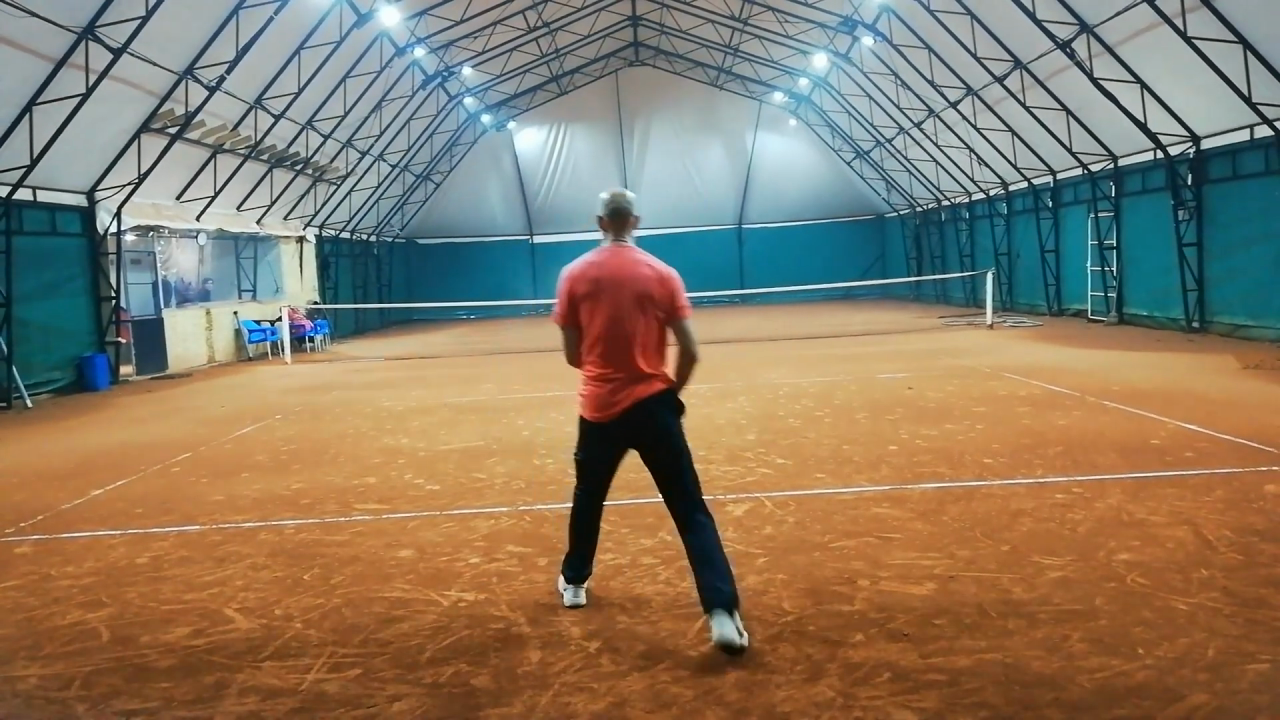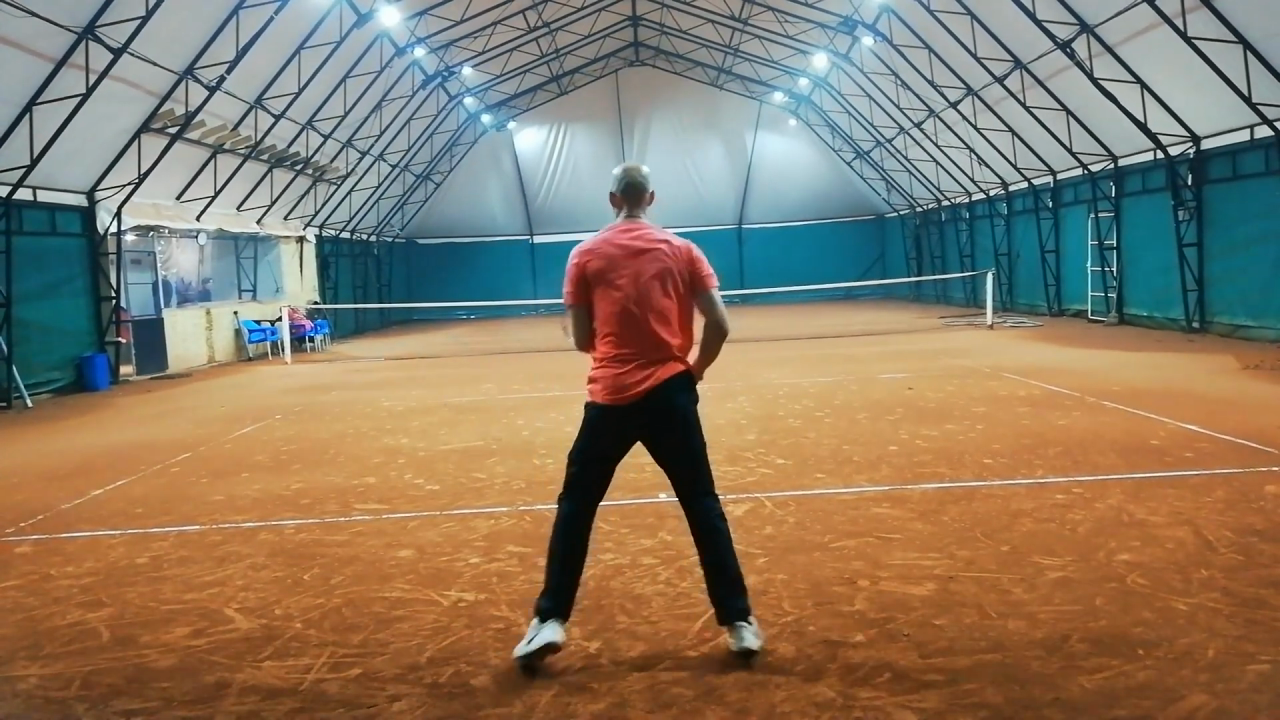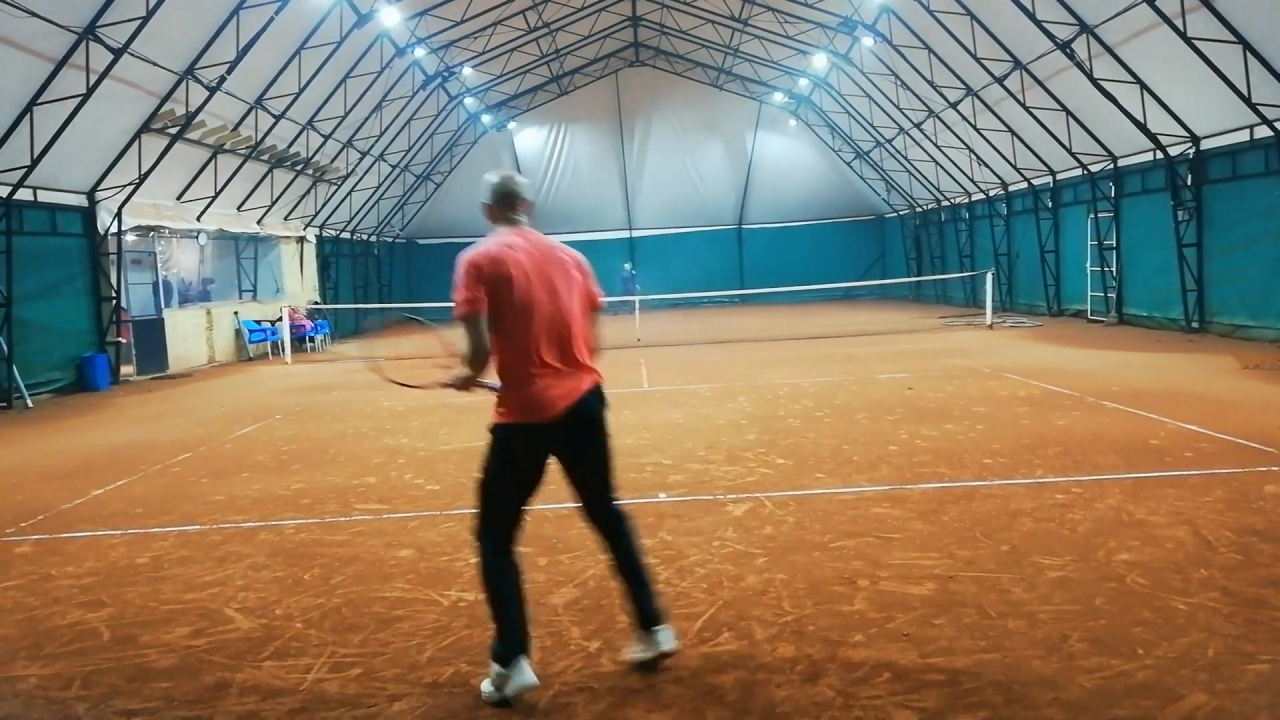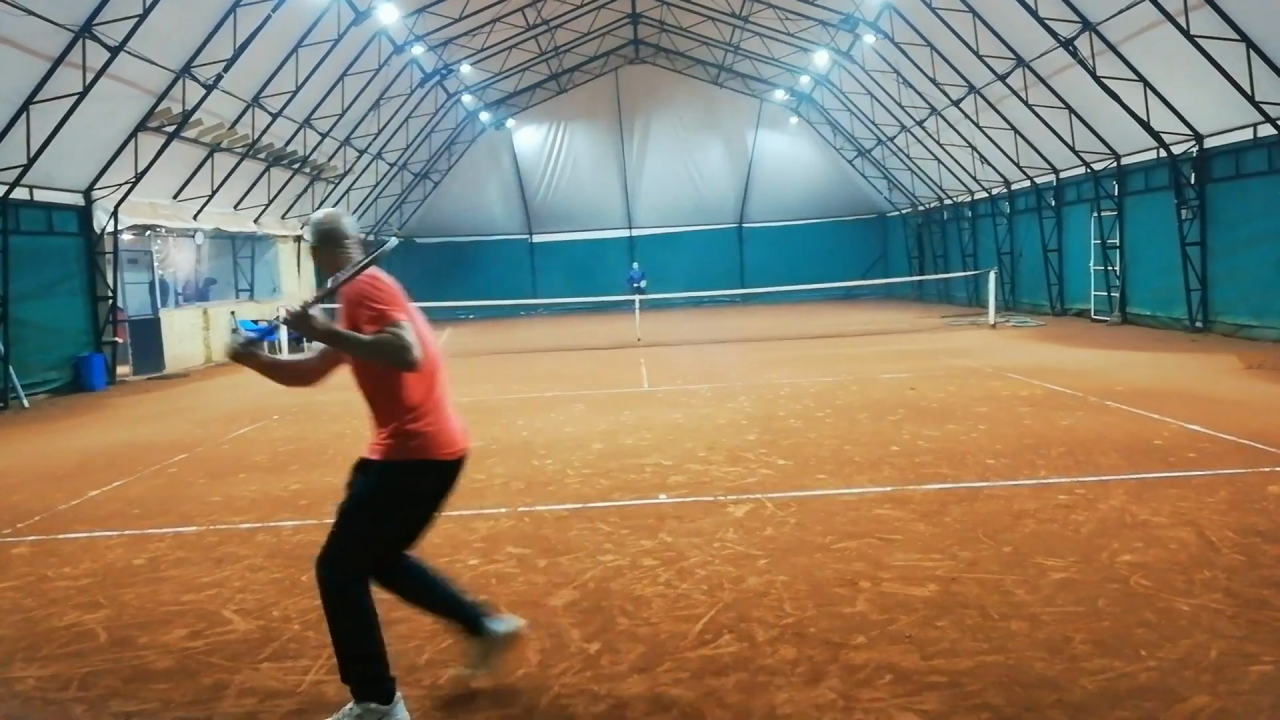
dt=0.4s
person 1, frame 1
left shoulder: (574, 274)
right shoulder: (662, 274)
left elbow: (573, 354)
right elbow: (689, 350)
right wrist: (671, 388)
left hip: (599, 410)
right hip: (655, 404)
left knee: (588, 499)
right knee: (690, 509)
left ankle: (574, 583)
right ankle: (721, 613)
person 1, frame 2
left shoulder: (585, 253)
right shoulder: (683, 250)
left elbow: (582, 339)
right elbow: (718, 325)
right wrist: (693, 368)
left hip: (610, 398)
right hip: (669, 394)
left knee: (575, 506)
right knee: (703, 507)
left ankle: (550, 622)
right ankle: (739, 624)
person 1, frame 3
left shoulder: (477, 260)
right shoulder: (570, 257)
left elbow: (481, 351)
right elbow: (589, 336)
left wrist: (466, 377)
left hip: (526, 415)
right hip: (583, 403)
left knee: (495, 534)
right knee: (607, 515)
left ankle: (513, 661)
right ankle: (653, 628)
person 1, frame 4
left shoulder: (366, 287)
right shoulder: (361, 298)
left elbow: (409, 356)
right elbow: (311, 371)
left wrist: (333, 332)
right wrist: (256, 359)
left hip: (414, 453)
right hip: (437, 447)
left knee: (338, 569)
right knee: (380, 557)
right ankle: (486, 624)
